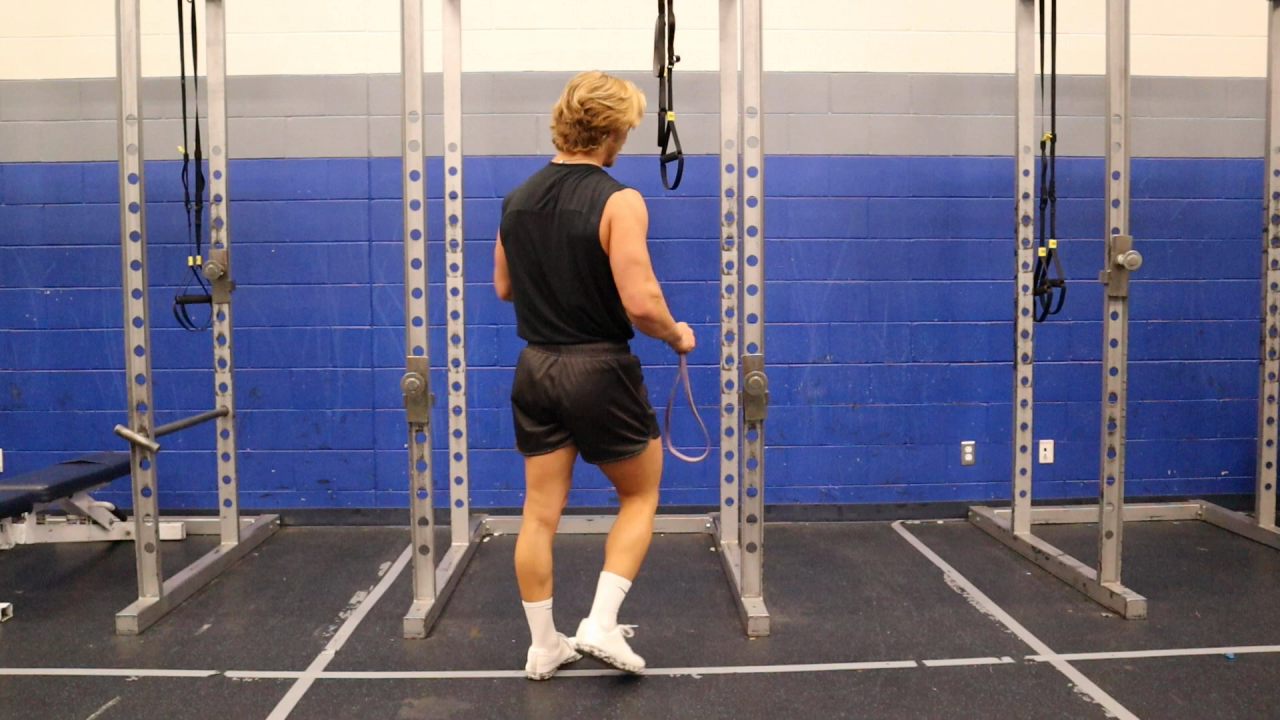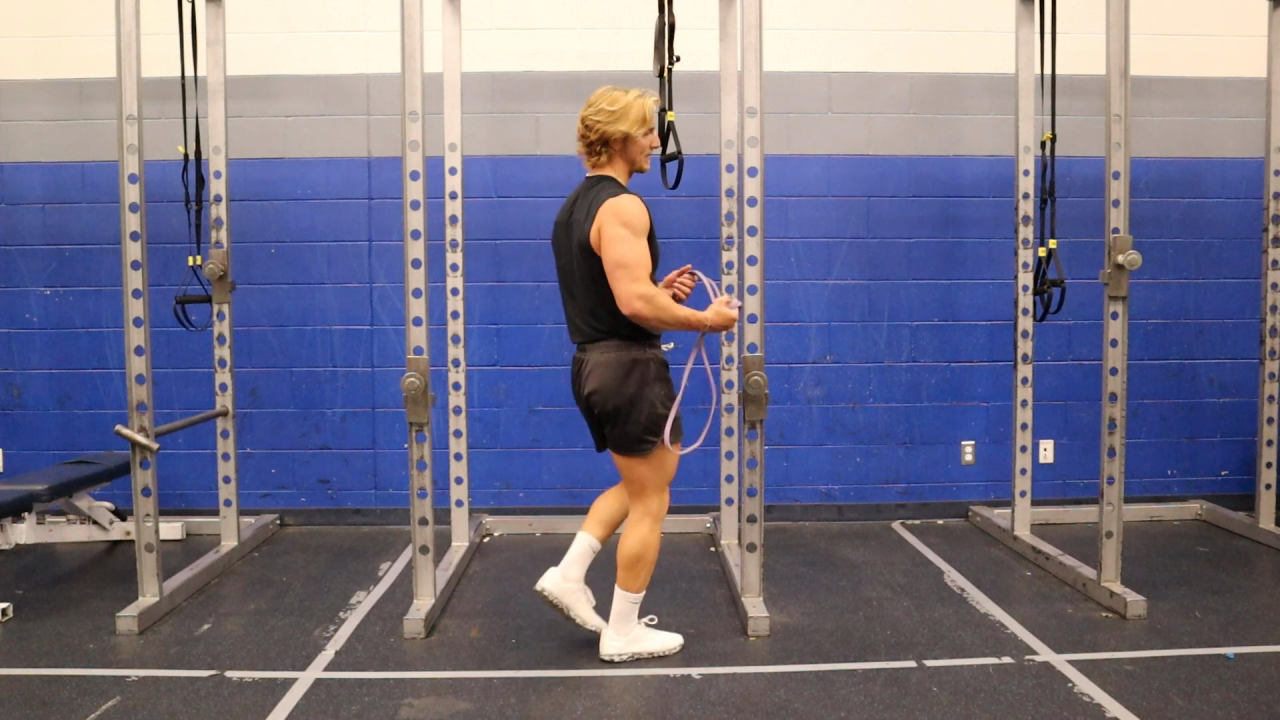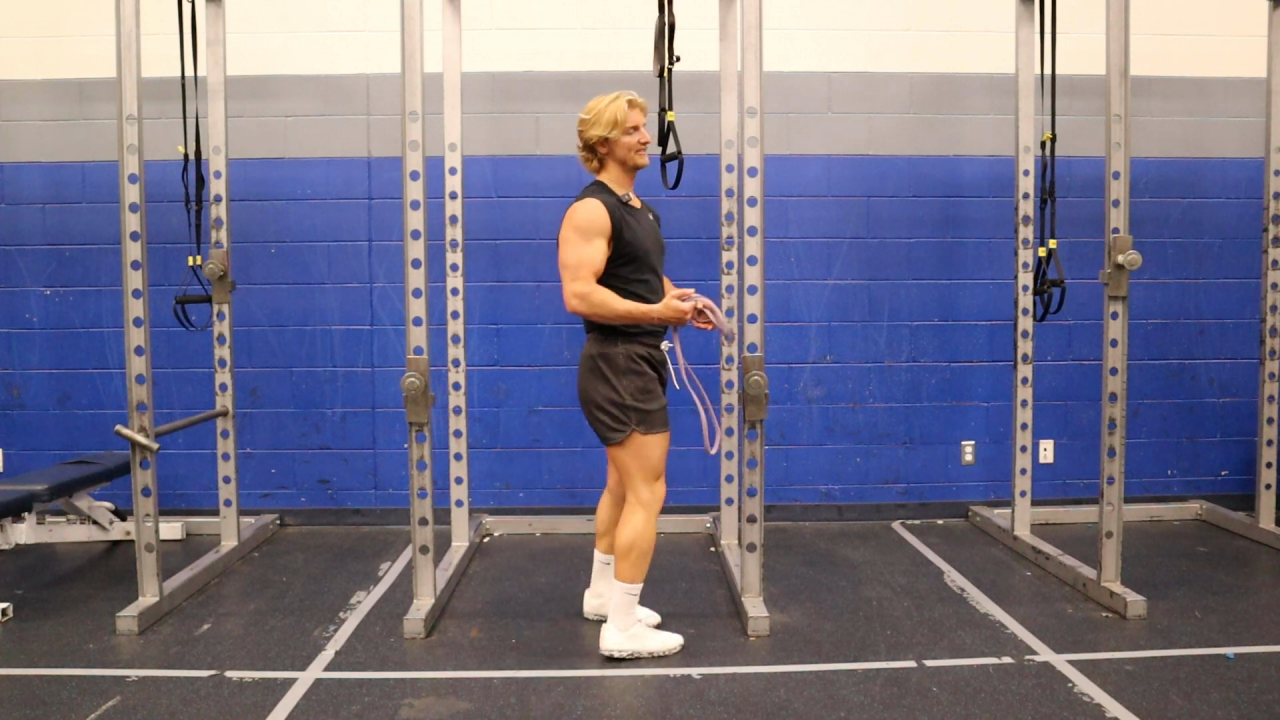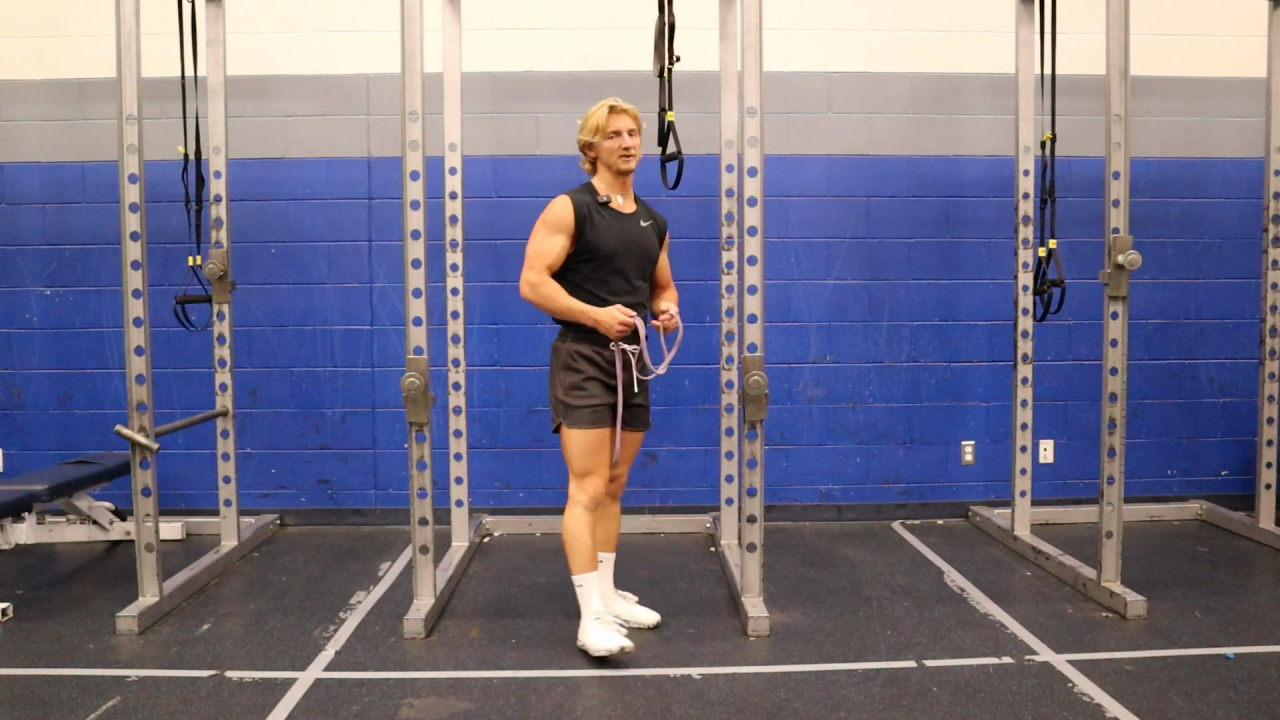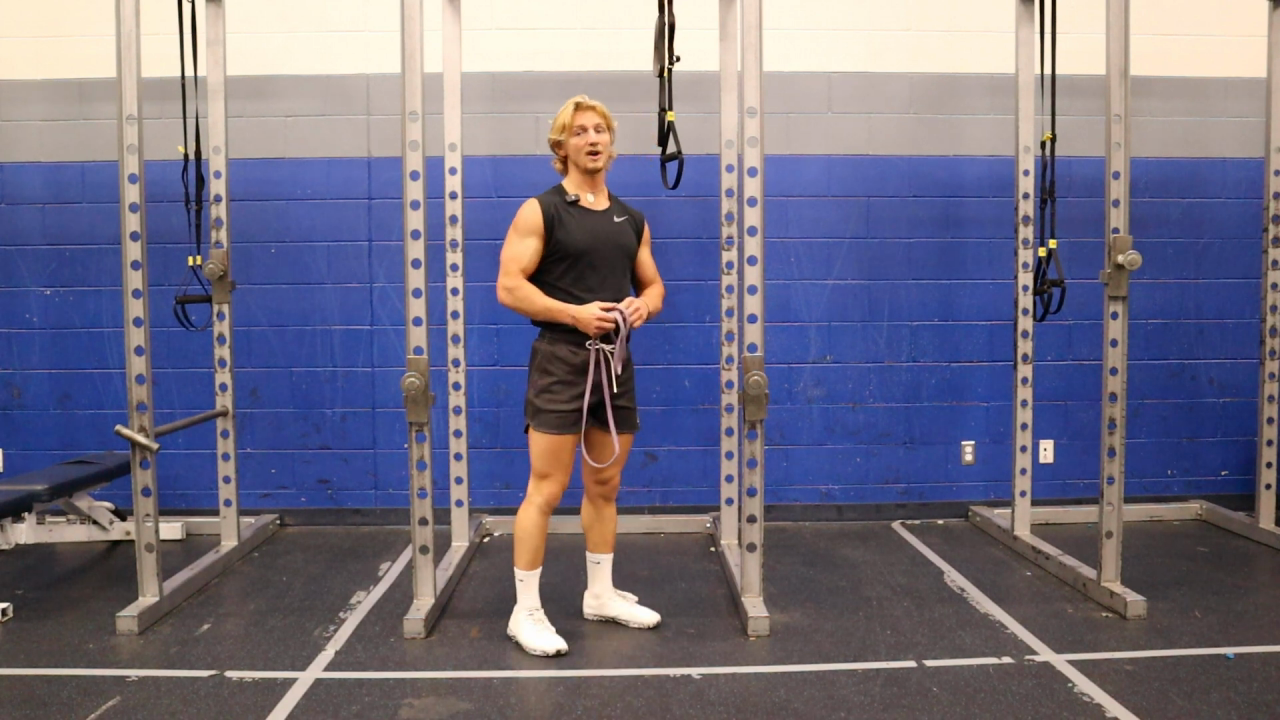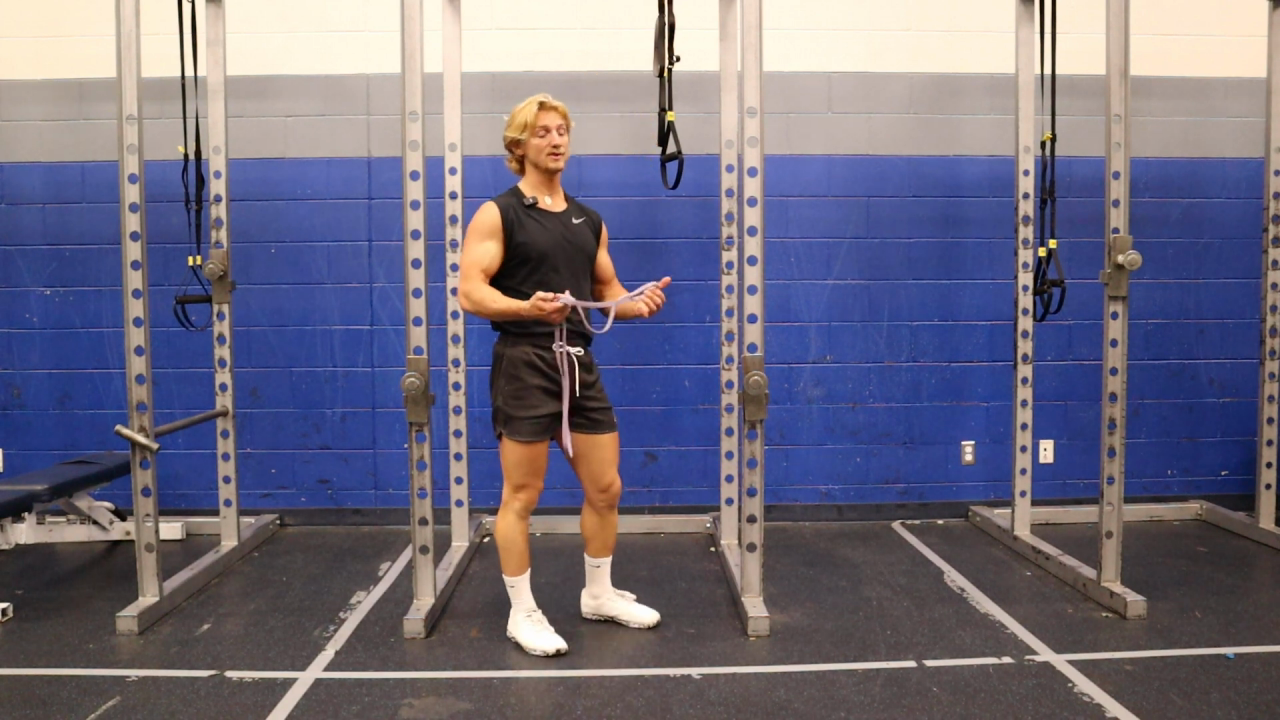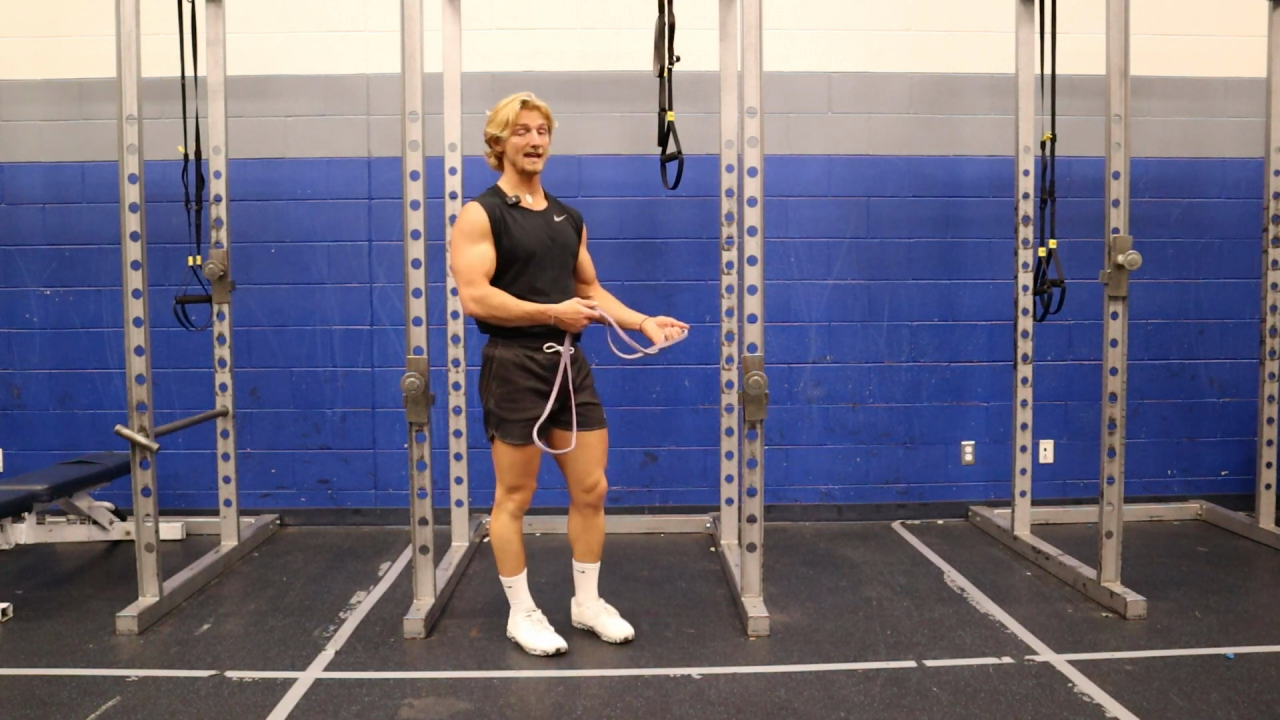
dt=0.4s
person 1, frame 1
left shoulder: (518, 199)
right shoulder: (618, 200)
left elbow: (505, 287)
right elbow: (641, 304)
right wrist: (677, 333)
left hip: (536, 368)
right hip: (601, 370)
left knee: (541, 513)
right knee: (640, 496)
left ankle: (543, 644)
right ankle: (601, 623)
person 1, frame 2
left shoulder: (578, 203)
right shoulder: (622, 206)
right elbow: (634, 303)
left wrist: (662, 290)
right wrist: (703, 320)
left hip: (596, 362)
right hip: (630, 367)
left knee: (634, 485)
right knee: (651, 502)
left ankle: (568, 575)
right ankle: (622, 632)
person 1, frame 3
left shoulder: (642, 211)
right shoulder: (591, 210)
right elbow: (579, 295)
left wrist: (685, 301)
right wrist: (659, 312)
left hip: (641, 362)
right hip: (617, 363)
left knee: (624, 487)
right knee: (647, 494)
left ankle: (602, 592)
right ankle: (623, 630)
person 1, frame 4
left shoulder: (654, 221)
right shoulder: (569, 208)
left elbow: (663, 286)
right elbow: (533, 282)
left wrist: (668, 308)
right wrist: (595, 315)
left hip: (631, 361)
right hip: (582, 358)
left knee: (613, 486)
right knee: (587, 490)
left ankle: (603, 591)
right ankle: (593, 616)
person 1, frame 5
left shoulder: (631, 220)
right shoulder: (540, 210)
left elbow: (653, 286)
right elbow: (509, 288)
left wrist: (644, 307)
right wrist: (574, 314)
left hip: (615, 362)
right hip: (561, 360)
left knee: (604, 486)
right knee: (547, 490)
left ankle: (601, 593)
right ankle: (525, 610)
person 1, frame 6
left shoulder: (589, 220)
right shoulder: (497, 213)
left elbow: (606, 289)
right elbow: (470, 293)
left wrist: (638, 303)
right wrist: (527, 308)
left hip: (580, 363)
right hip: (524, 365)
left knee: (605, 489)
right knee: (522, 496)
left ankle: (601, 592)
right ankle: (523, 613)
person 1, frame 7
left shoulder: (569, 218)
right shoulder: (481, 214)
left elbow: (589, 288)
right elbow: (475, 298)
left wrist: (643, 321)
right wrist: (552, 313)
left hip: (572, 363)
right hip: (515, 365)
left knee: (592, 489)
right knee: (515, 497)
left ankle: (588, 602)
right ankle: (521, 613)
